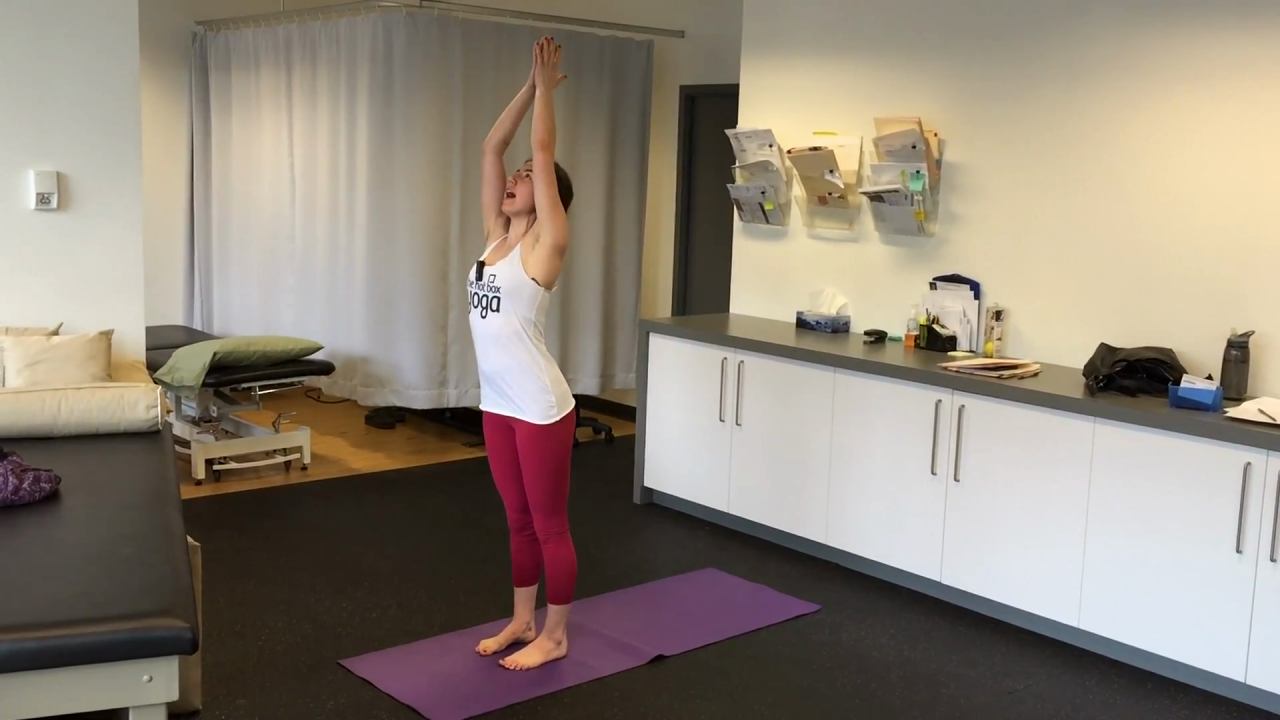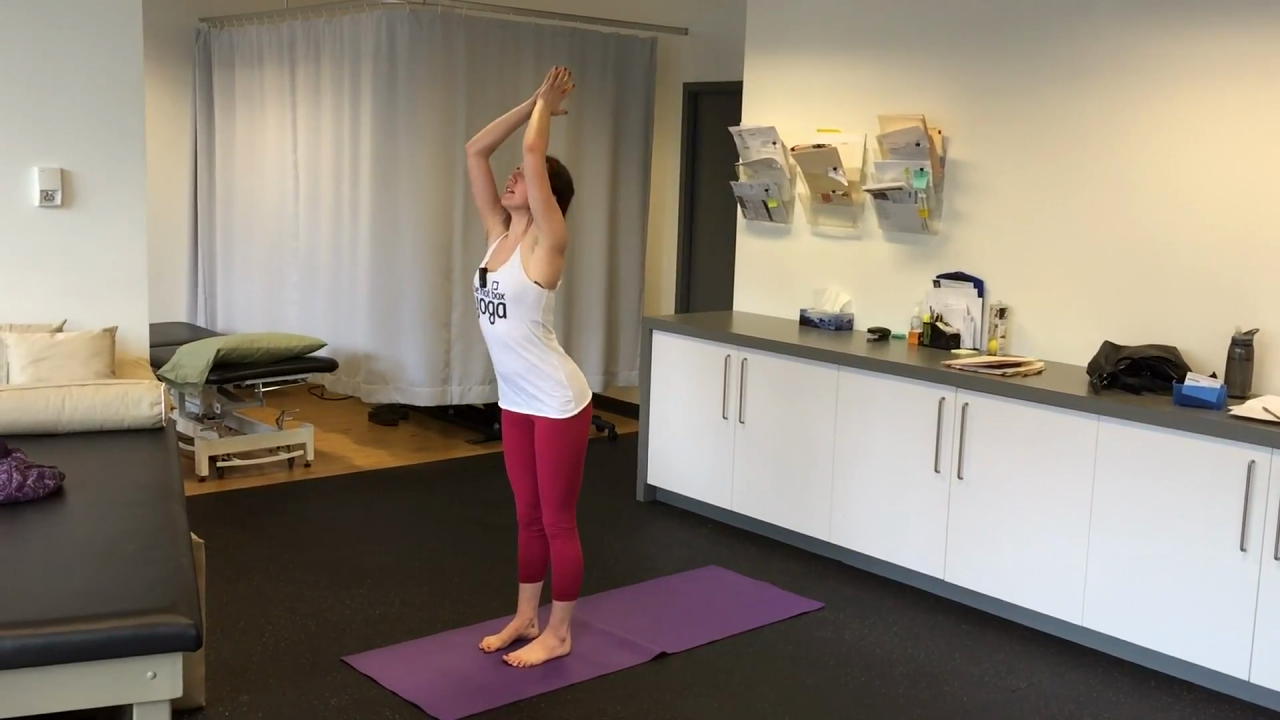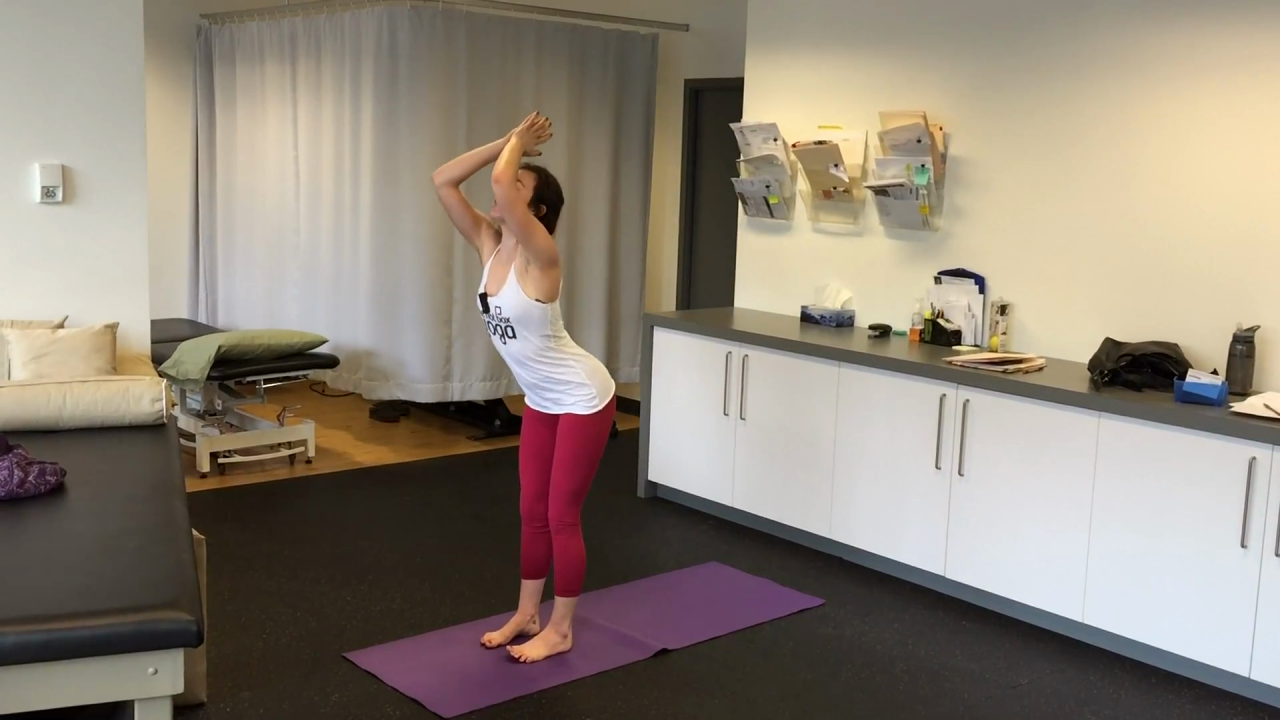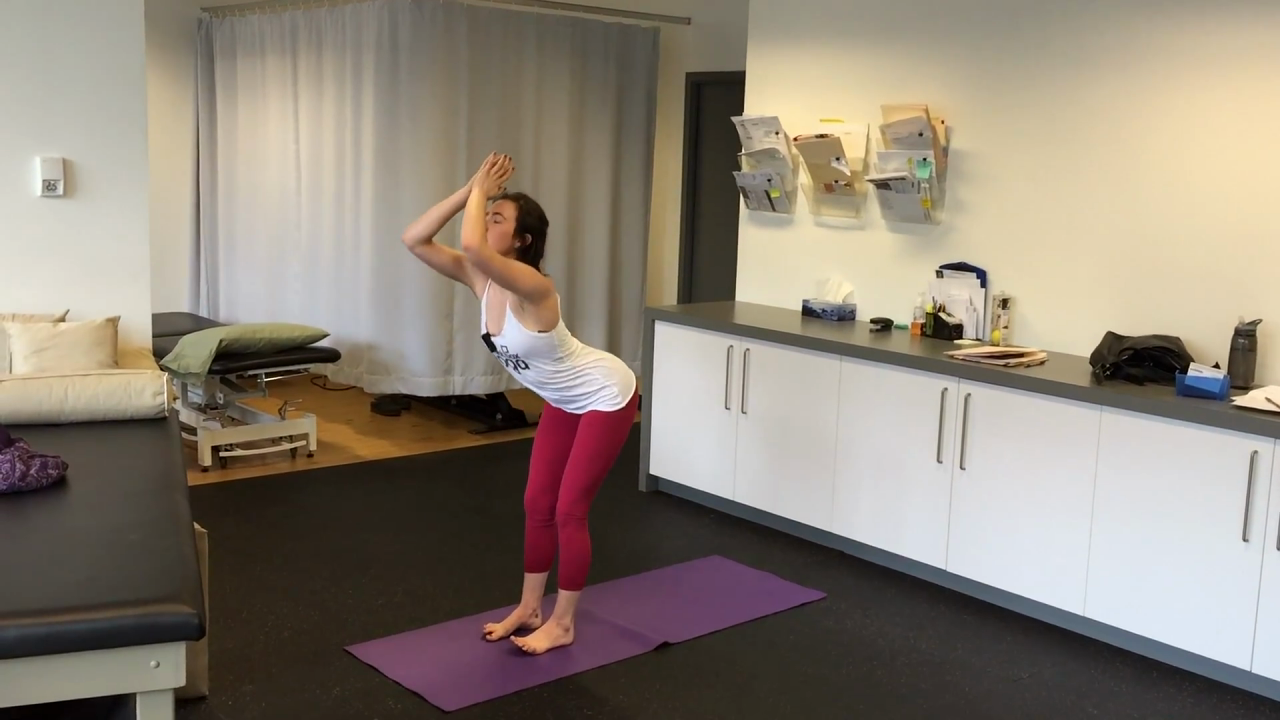
dt=0.4s
person 1, frame 1
left shoulder: (546, 243)
right shoulder: (497, 236)
left elbow: (543, 150)
right elbow: (493, 149)
left wrist: (547, 86)
right wrist: (529, 85)
left hip: (540, 408)
right hip: (497, 405)
left knee: (549, 525)
right knee: (519, 521)
left ankle: (555, 636)
right ankle: (522, 622)
person 1, frame 2
left shoulder: (546, 242)
right shoulder: (498, 234)
left elbow: (533, 155)
right elbow: (475, 151)
left wrist: (546, 106)
right wrist: (533, 103)
left hip: (557, 403)
right hip: (515, 402)
left knee: (557, 520)
right knee: (528, 517)
left ankle: (558, 634)
right ankle: (525, 619)
person 1, frame 3
left shoulder: (539, 256)
right shoulder: (491, 247)
left elbow: (501, 183)
right elbow: (443, 180)
left wrist: (518, 144)
right wrist: (510, 141)
left hip: (582, 398)
right hip: (540, 402)
left knee: (562, 516)
right knee: (533, 512)
left ankle: (560, 631)
right ankle: (527, 616)
person 1, frame 4
left shoulder: (530, 286)
right shoulder: (481, 279)
left elbow: (472, 244)
right elbow: (414, 239)
left wrist: (482, 194)
right wrist: (472, 188)
left hip: (605, 396)
right hip: (563, 401)
left knee: (569, 509)
right knee: (537, 504)
left ankle: (562, 623)
right ankle: (529, 608)
